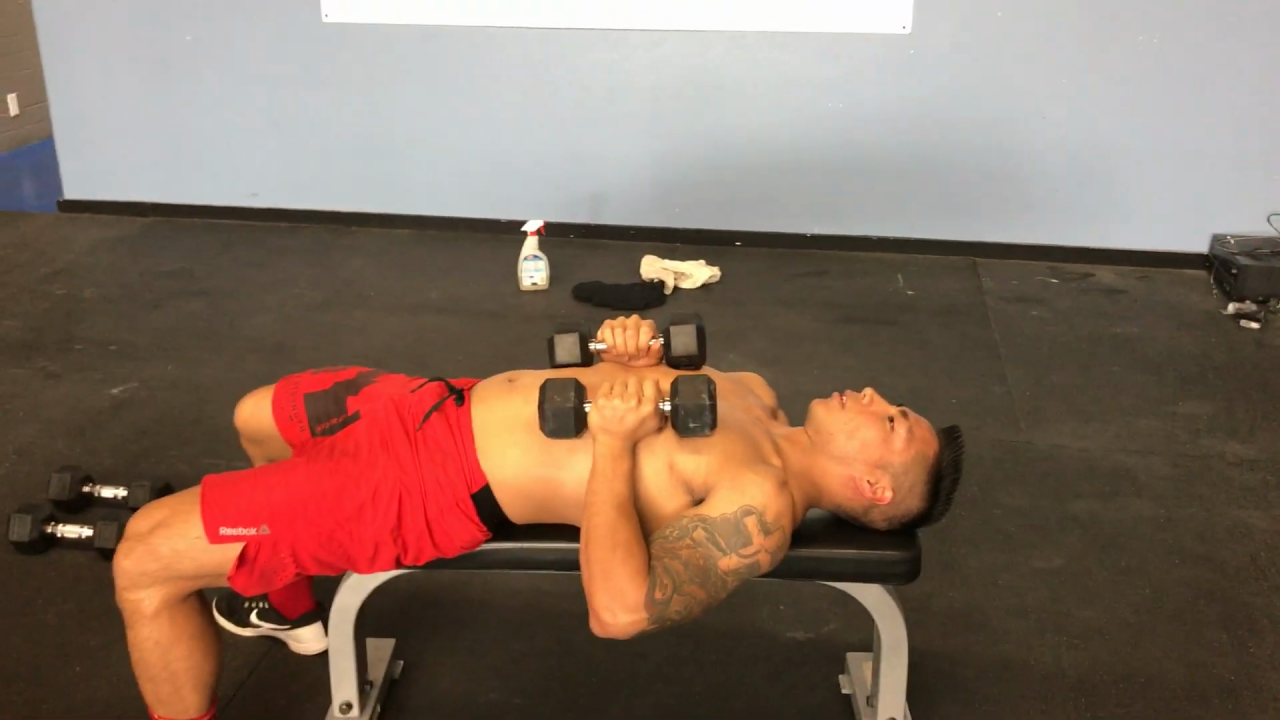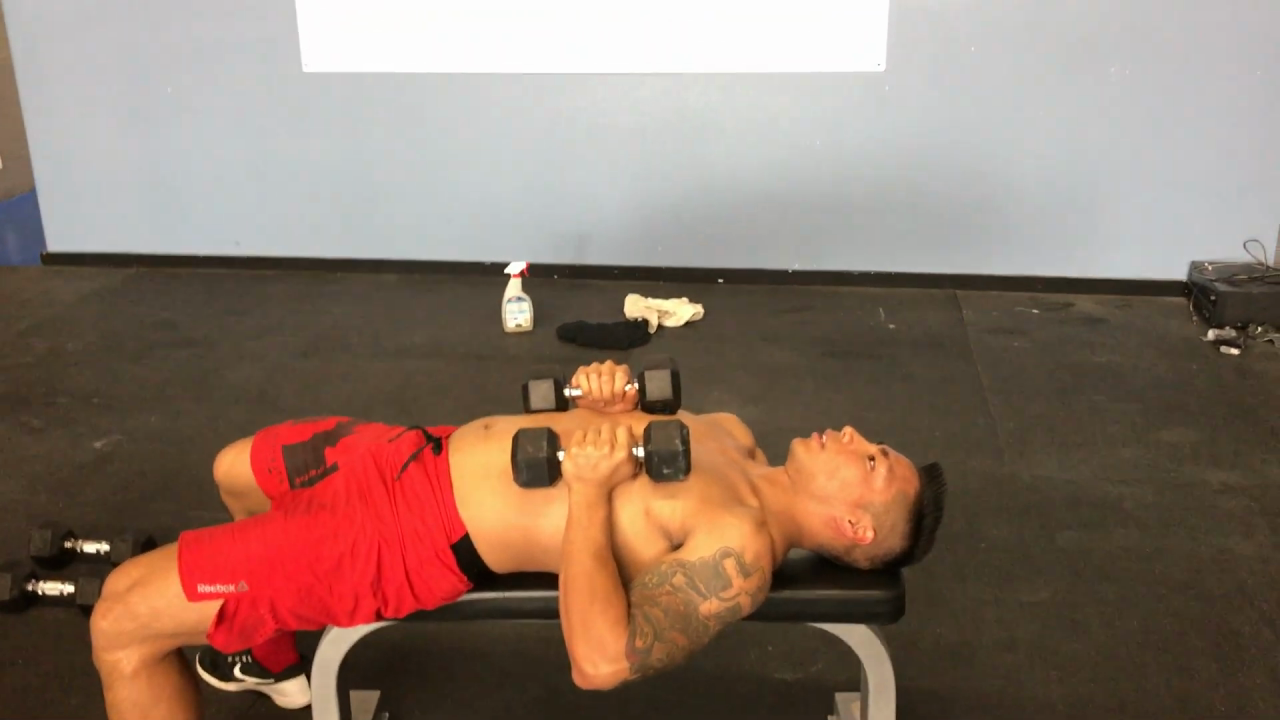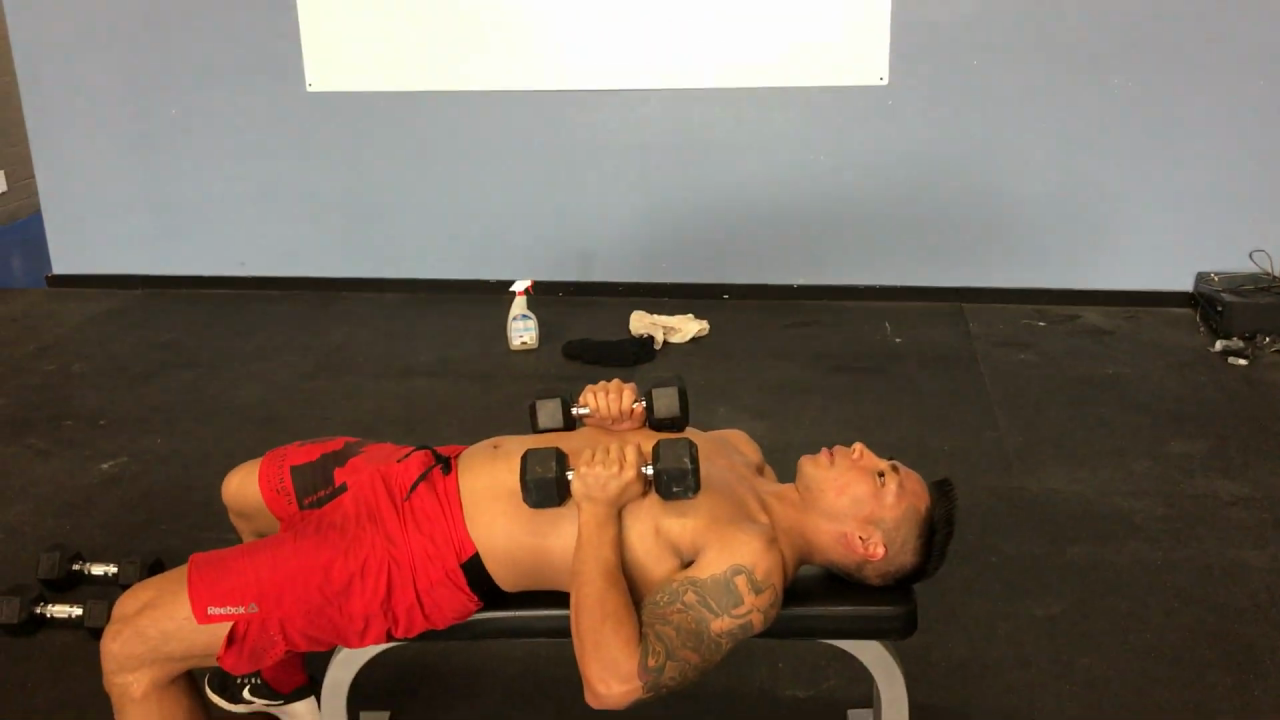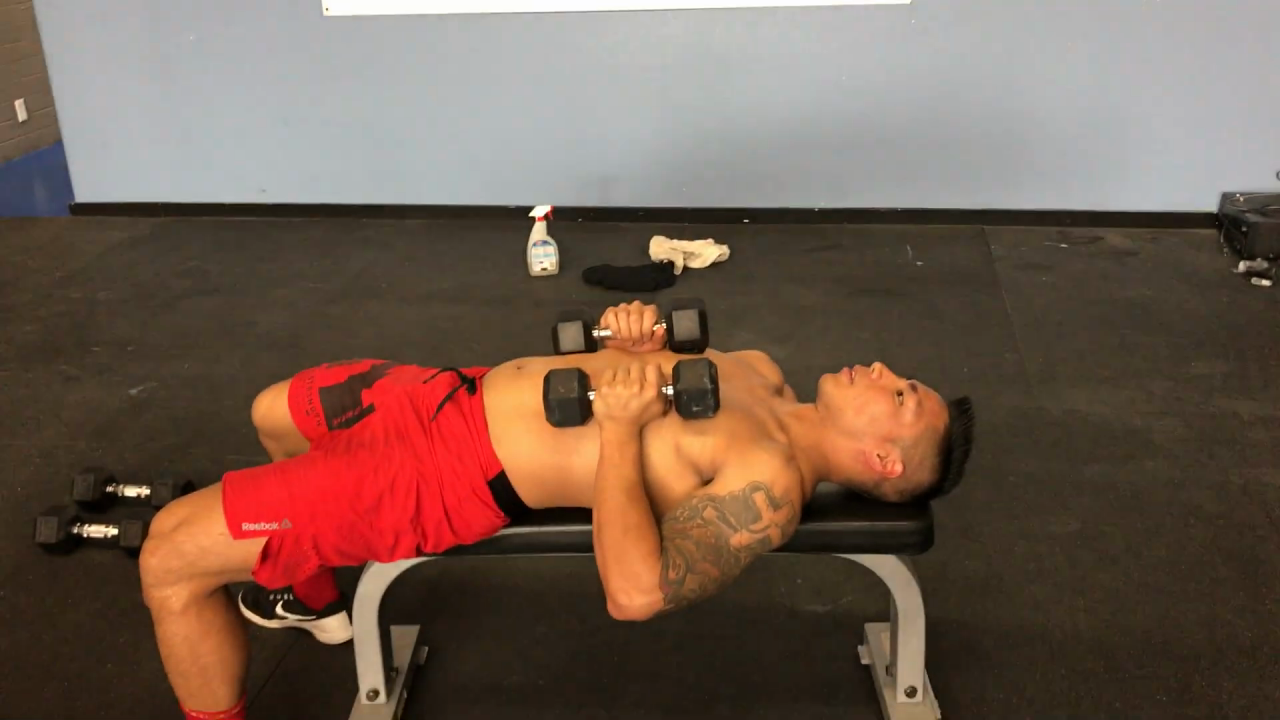
dt=0.7s
person 1, frame 1
left shoulder: (761, 509)
right shoulder: (755, 395)
left elbow: (617, 610)
left wrist: (615, 441)
right wrist: (631, 350)
left hip: (440, 484)
left knee: (145, 559)
right knee: (257, 418)
right ankle: (287, 606)
person 1, frame 2
left shoulder: (740, 551)
right shoulder: (733, 437)
left wrist: (589, 488)
right wrist: (605, 397)
left hip: (415, 536)
left knee: (123, 616)
right knee: (237, 471)
person 1, frame 3
left shoulder: (751, 569)
right shoulder: (742, 454)
left wrist: (599, 508)
right wrist: (613, 418)
left hip: (425, 554)
left knee: (133, 638)
right knee: (245, 492)
person 1, frame 4
left shoulder: (769, 489)
right shoulder: (761, 374)
left elbow: (634, 591)
left wrist: (619, 427)
right wrist: (633, 340)
left hip: (453, 474)
right hip: (468, 393)
left knee: (172, 557)
right knee: (275, 413)
right ankle: (314, 595)
